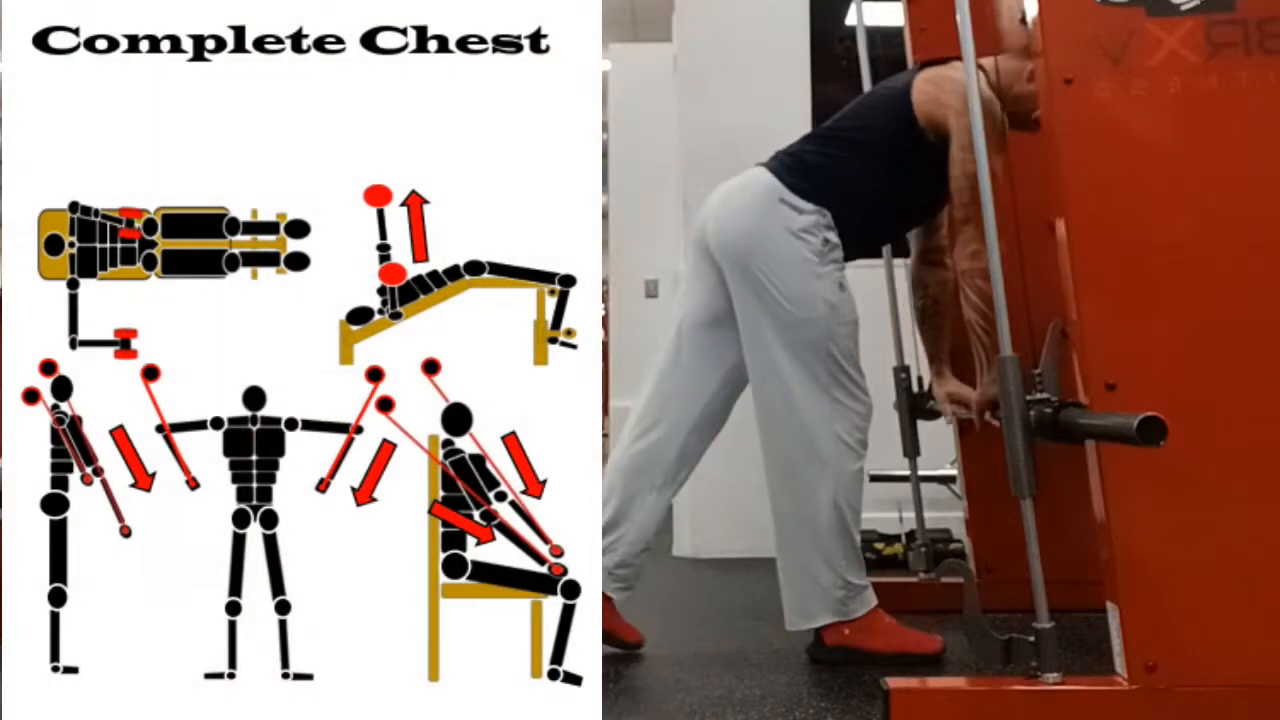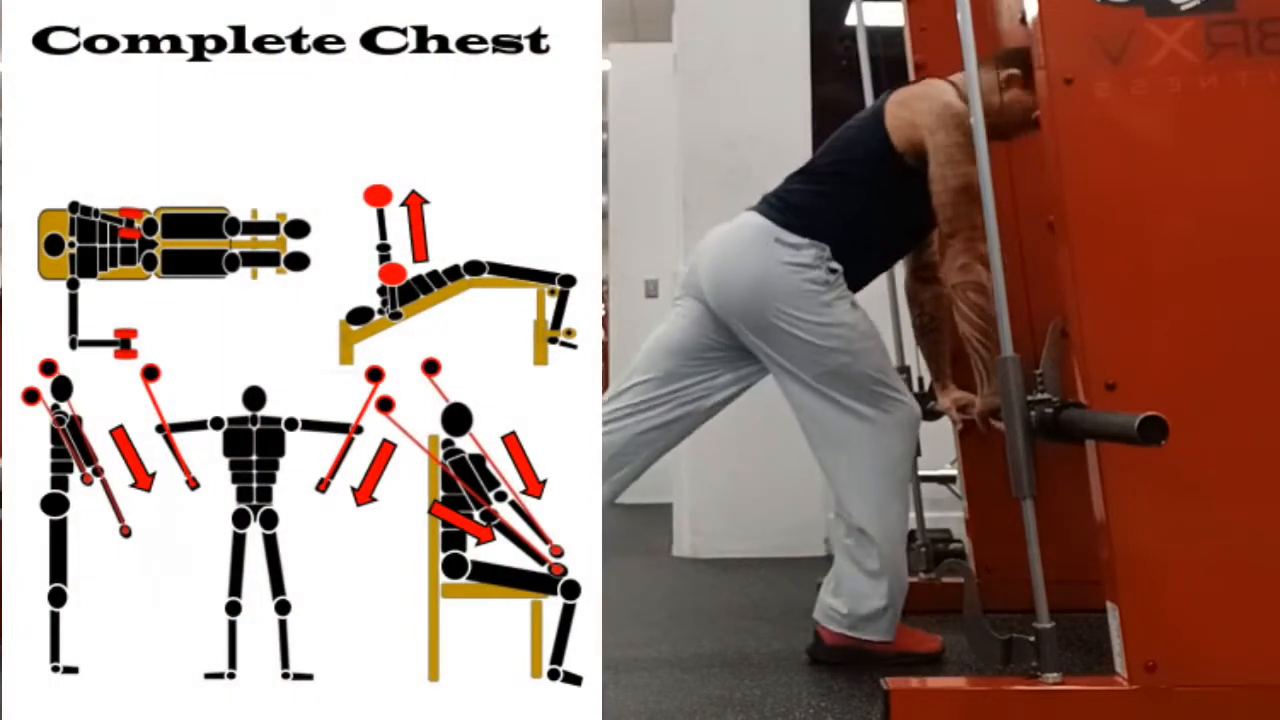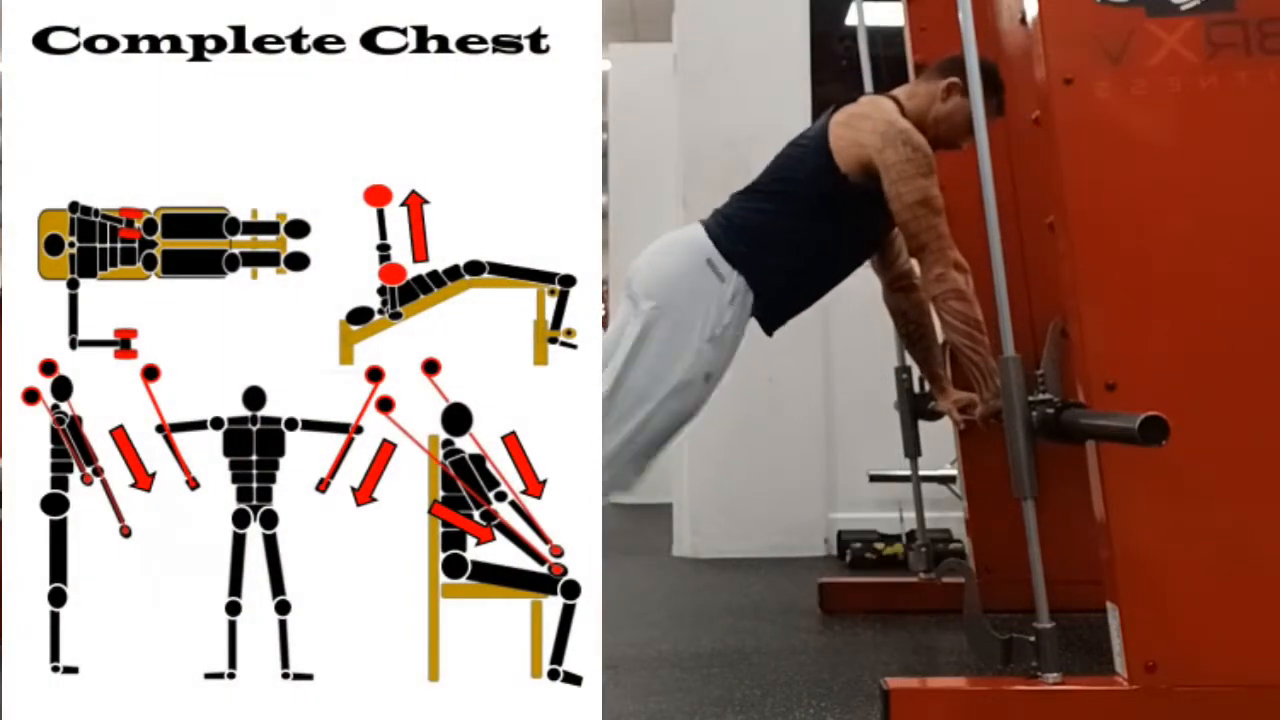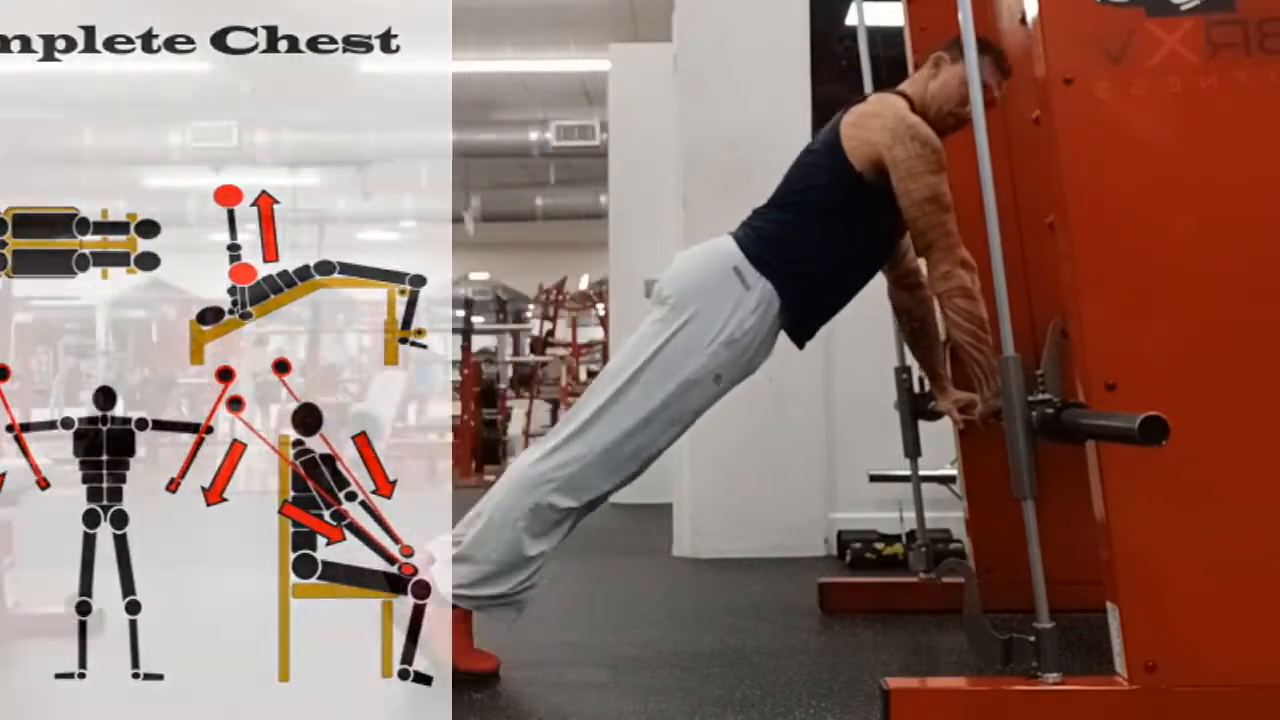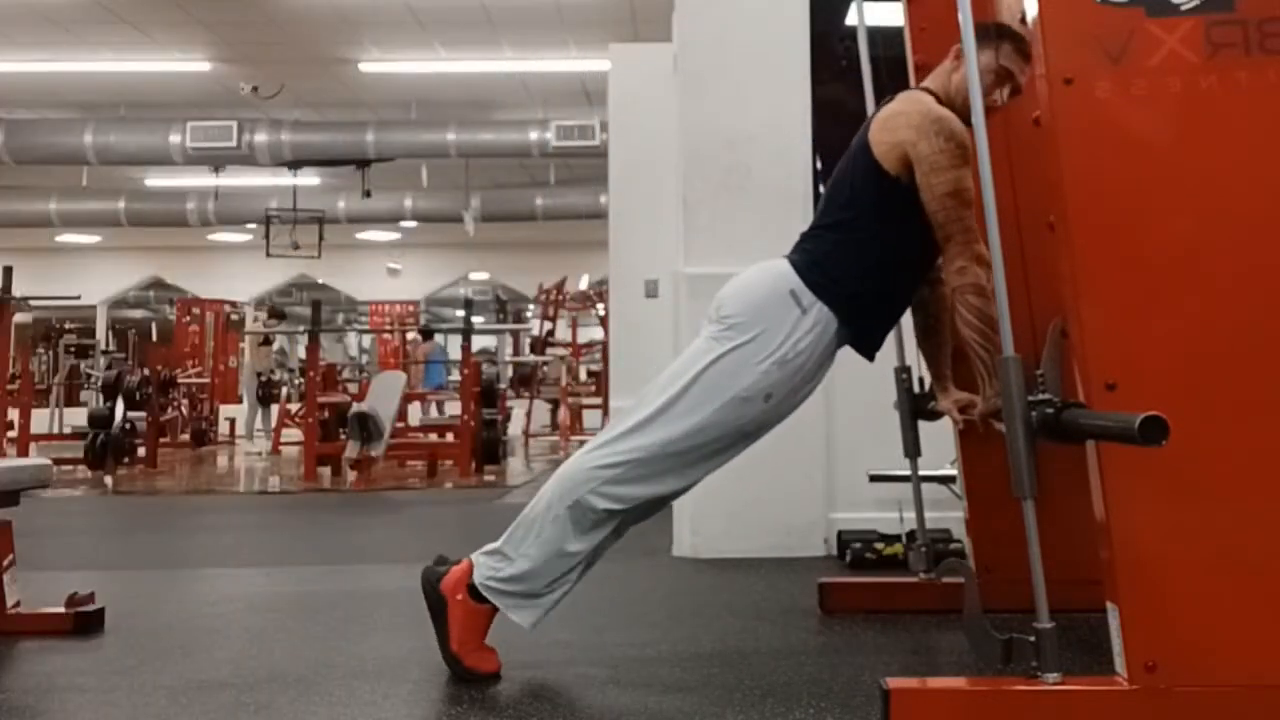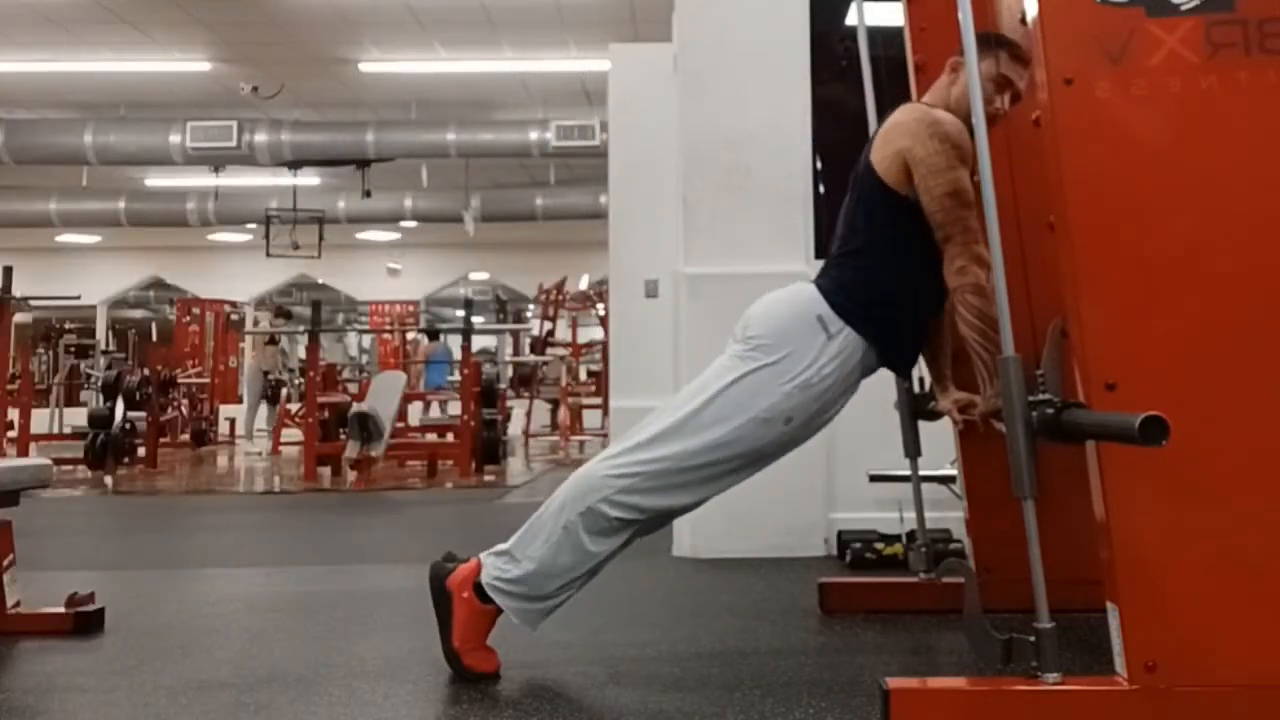
dt=0.7s
person 1, frame 1
left shoulder: (938, 98)
right shoulder: (973, 101)
left elbow: (933, 257)
right elbow: (972, 252)
left wrist: (940, 373)
right wrist: (991, 377)
left hip: (738, 212)
right hip: (782, 224)
left knee: (678, 411)
right knee: (827, 421)
left ankle: (595, 579)
right ankle: (843, 618)
person 1, frame 2
left shoulder: (916, 119)
right shoulder: (948, 115)
left elbow: (927, 275)
right elbow: (966, 264)
left wrist: (944, 384)
right wrist: (994, 386)
left hip: (731, 255)
right hip: (777, 265)
left knee: (623, 425)
right knee: (882, 420)
right ankle: (859, 624)
person 1, frame 3
left shoulder: (871, 139)
right shoulder: (895, 137)
left elbow: (901, 283)
right elbow: (943, 270)
left wrist: (941, 388)
right wrist: (994, 392)
left hip: (690, 270)
right hip: (703, 279)
left knee: (610, 434)
right knee: (609, 447)
person 1, frame 4
left shoulder: (883, 135)
right shoulder: (900, 127)
left elbow: (908, 276)
right elbow: (950, 266)
left wrist: (940, 385)
right wrist: (990, 386)
left hip: (741, 292)
right hip: (734, 290)
left knee: (592, 449)
right knee: (589, 451)
left ankle: (456, 574)
right ankle: (453, 585)
person 1, frame 5
left shoulder: (916, 135)
right shoulder: (931, 125)
left elbow: (929, 274)
right elbow: (967, 265)
left wrist: (945, 386)
right wrist: (997, 387)
left hip: (797, 320)
right hip: (788, 316)
left knee: (640, 460)
right knee: (635, 459)
left ankle: (489, 578)
right ankle: (477, 585)
person 1, frame 6
left shoulder: (929, 141)
right shoulder: (934, 131)
left elbow: (927, 280)
right elbow: (967, 267)
left wrist: (944, 386)
right wrist: (996, 388)
left hip: (827, 340)
right hip: (814, 339)
left knee: (658, 469)
right knee: (651, 468)
left ankle: (491, 577)
right ankle: (479, 583)
